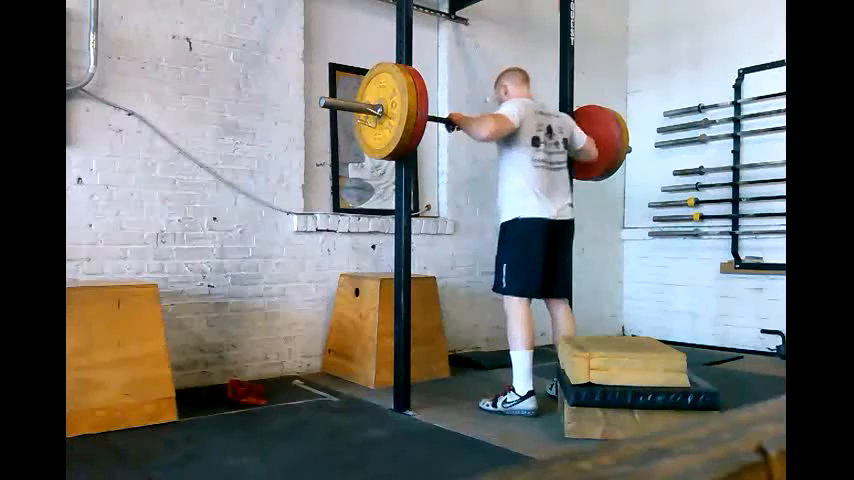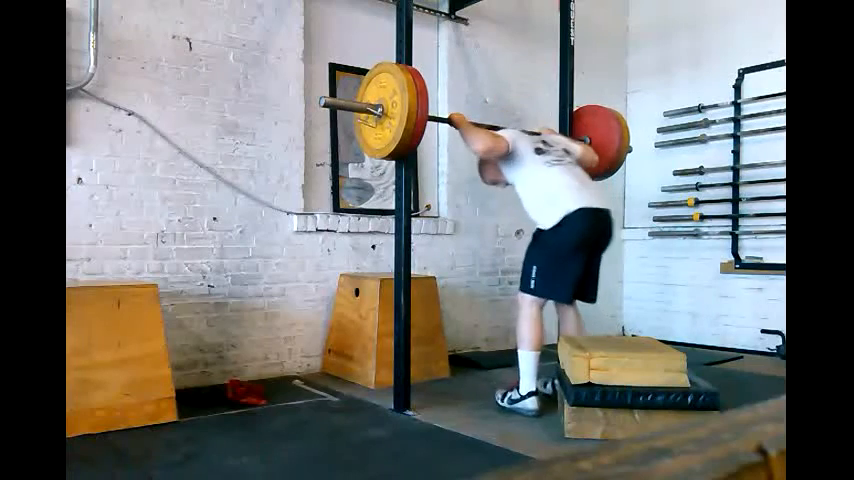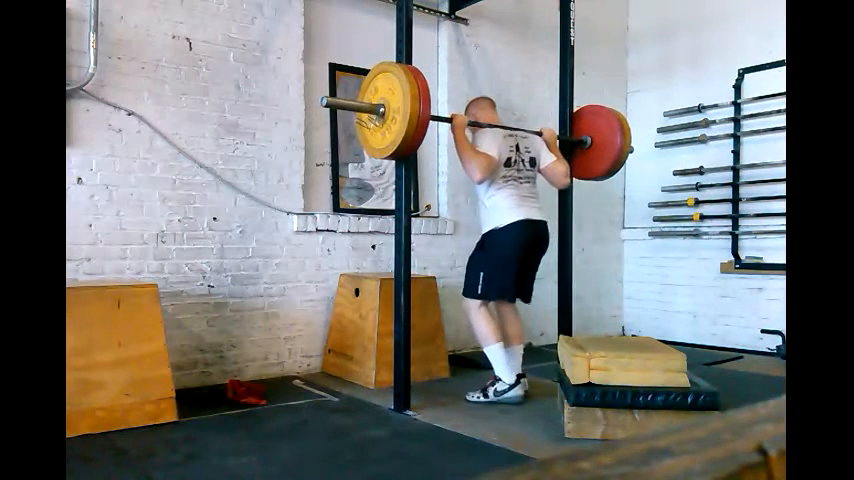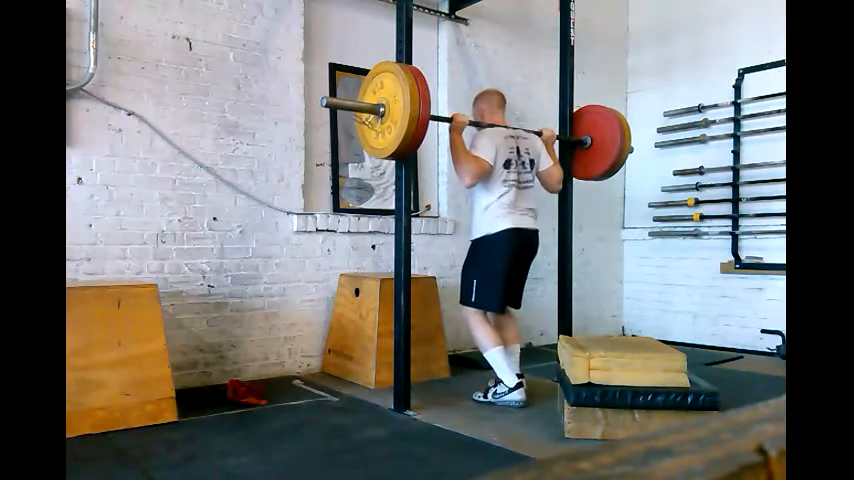
dt=1s
person 1, frame 1
left shoulder: (515, 109)
right shoulder: (559, 118)
left elbow: (487, 130)
right elbow: (591, 152)
left wrist: (459, 120)
left hip: (525, 221)
right hip: (561, 220)
left knee: (516, 302)
right knee: (558, 302)
left ankle: (522, 393)
person 1, frame 2
left shoulder: (509, 140)
right shoulder: (547, 141)
left elbow: (483, 145)
right elbow: (592, 158)
left wrist: (460, 122)
left hip: (568, 221)
right hip: (600, 219)
left knee: (529, 302)
right knee: (565, 301)
left ankle: (525, 393)
person 1, frame 3
left shoulder: (487, 136)
right shoulder: (530, 139)
left elbow: (478, 172)
right elbow: (563, 178)
left wrist: (458, 131)
right wrist: (552, 143)
left hip: (506, 231)
right hip: (536, 229)
left knee: (475, 303)
right knee: (505, 302)
left ankle: (506, 382)
right ankle: (515, 375)
person 1, frame 4
left shoulder: (487, 137)
right shoulder: (531, 140)
left elbow: (469, 176)
right elbow: (555, 182)
left wrist: (455, 133)
right wrist: (549, 144)
left hip: (496, 236)
right hip: (526, 235)
left knee: (474, 312)
right knee: (499, 308)
left ankle: (510, 386)
right ankle: (513, 376)
